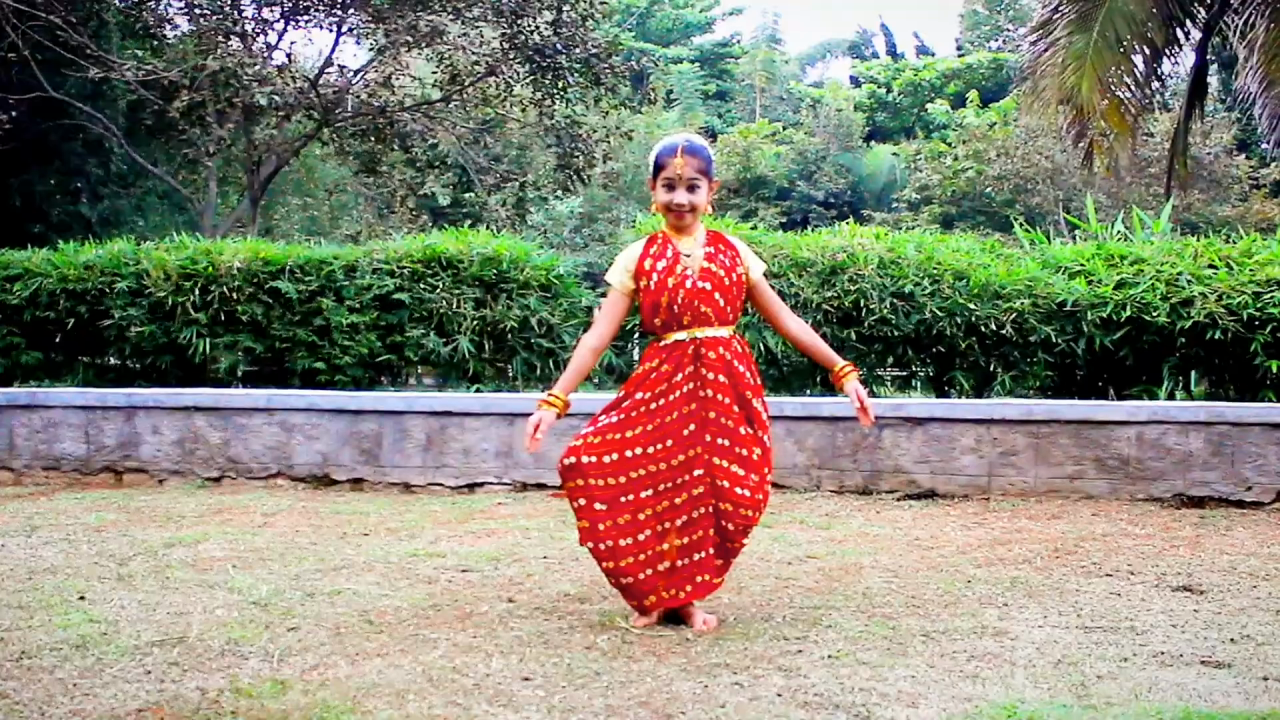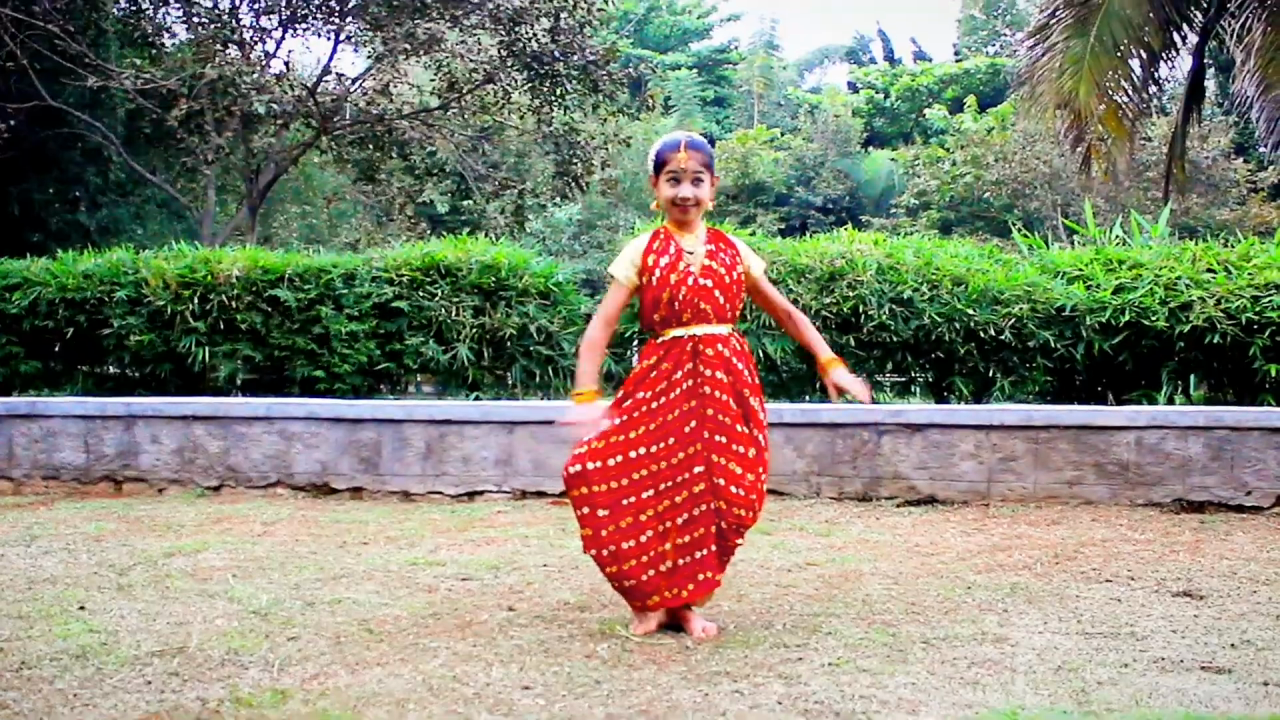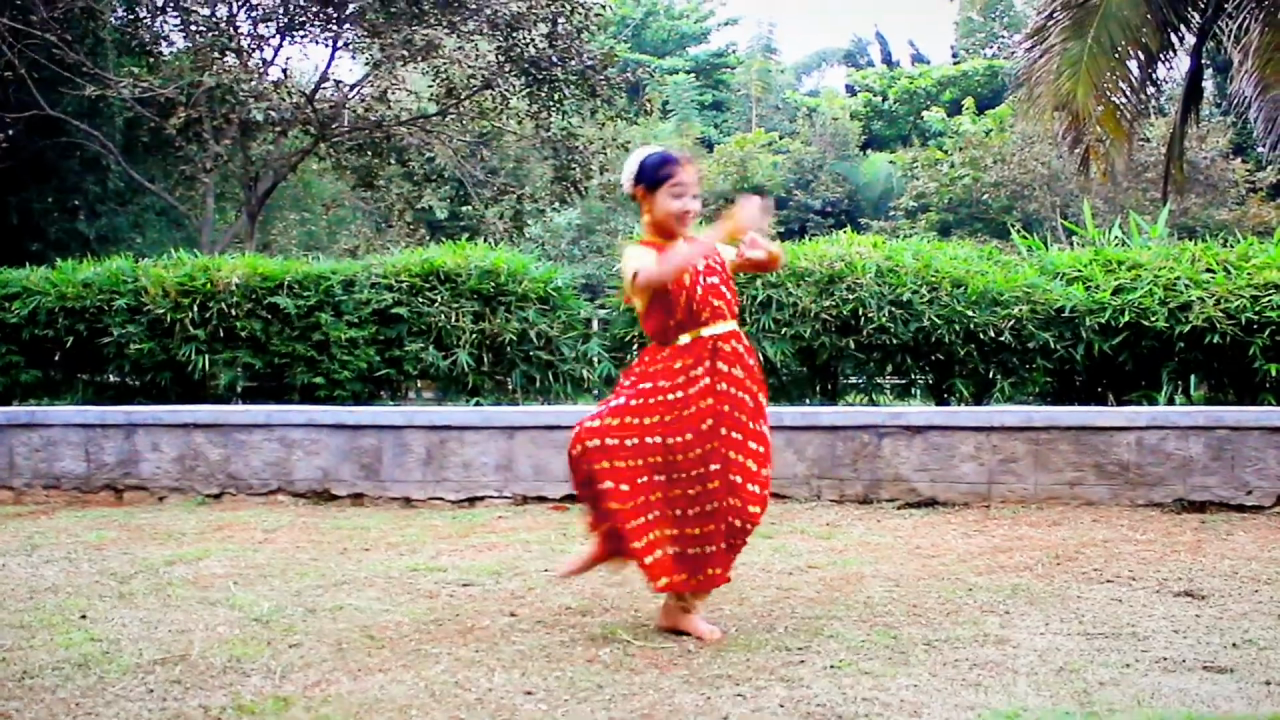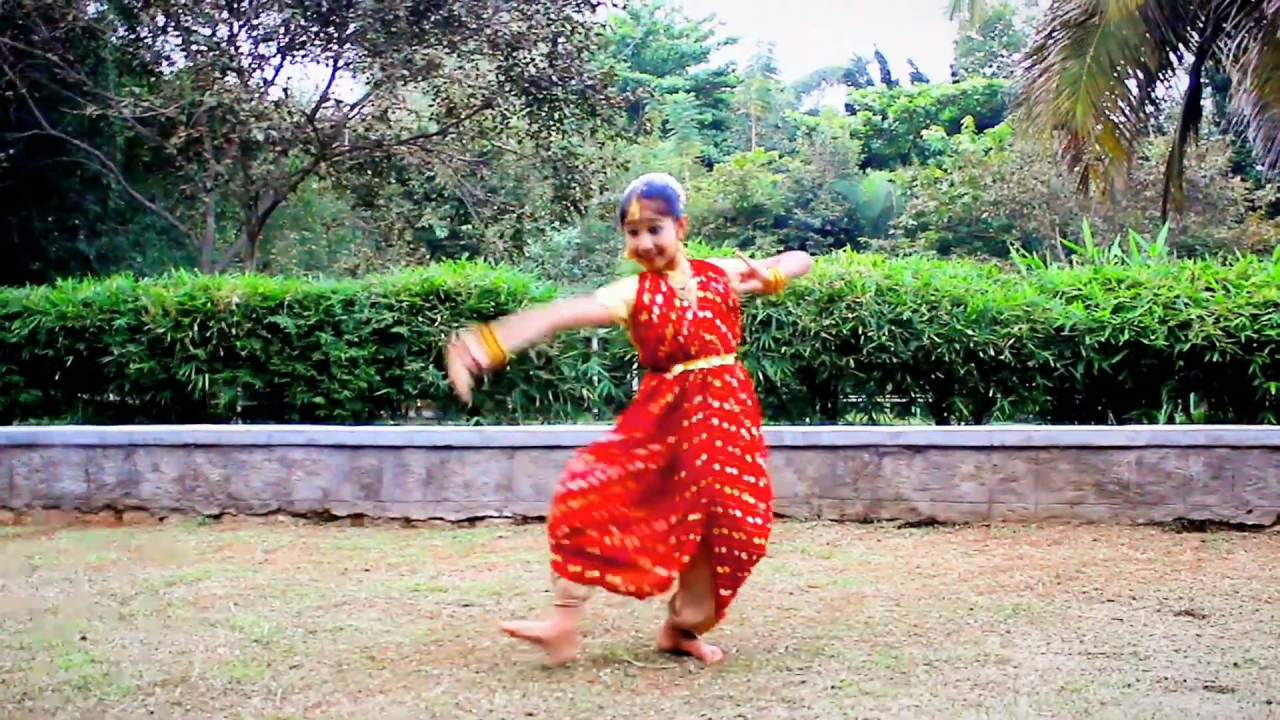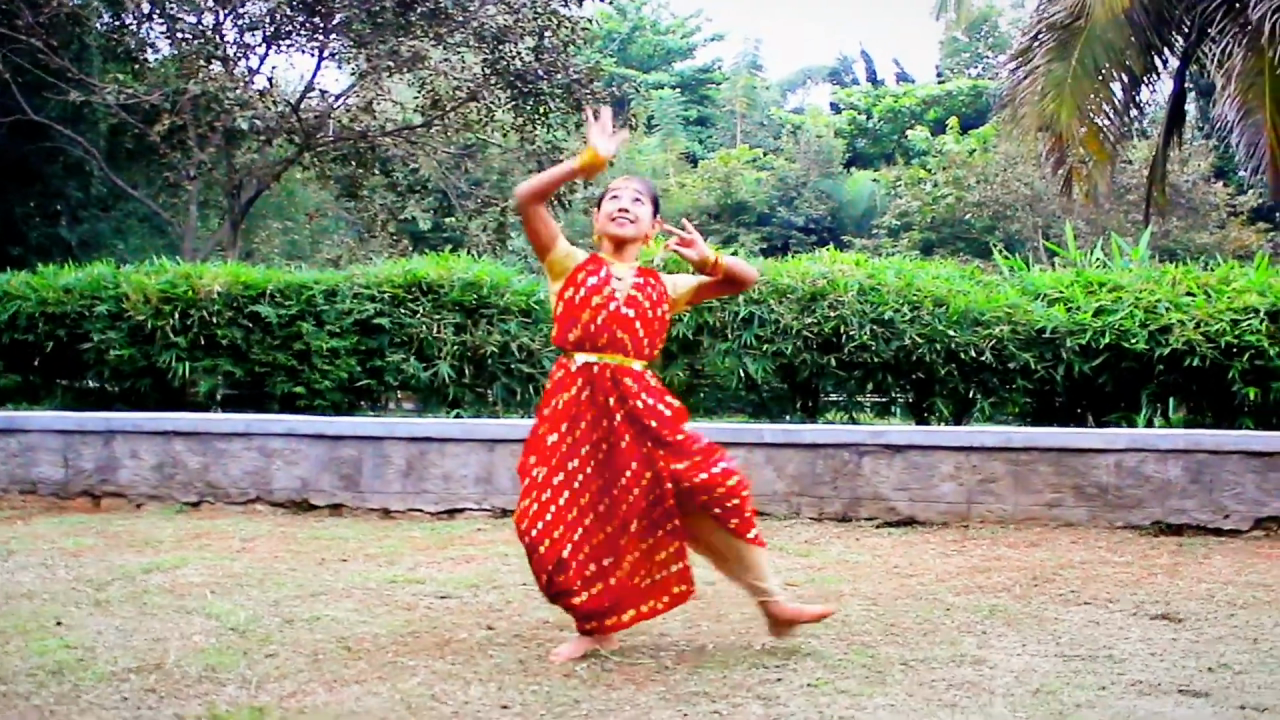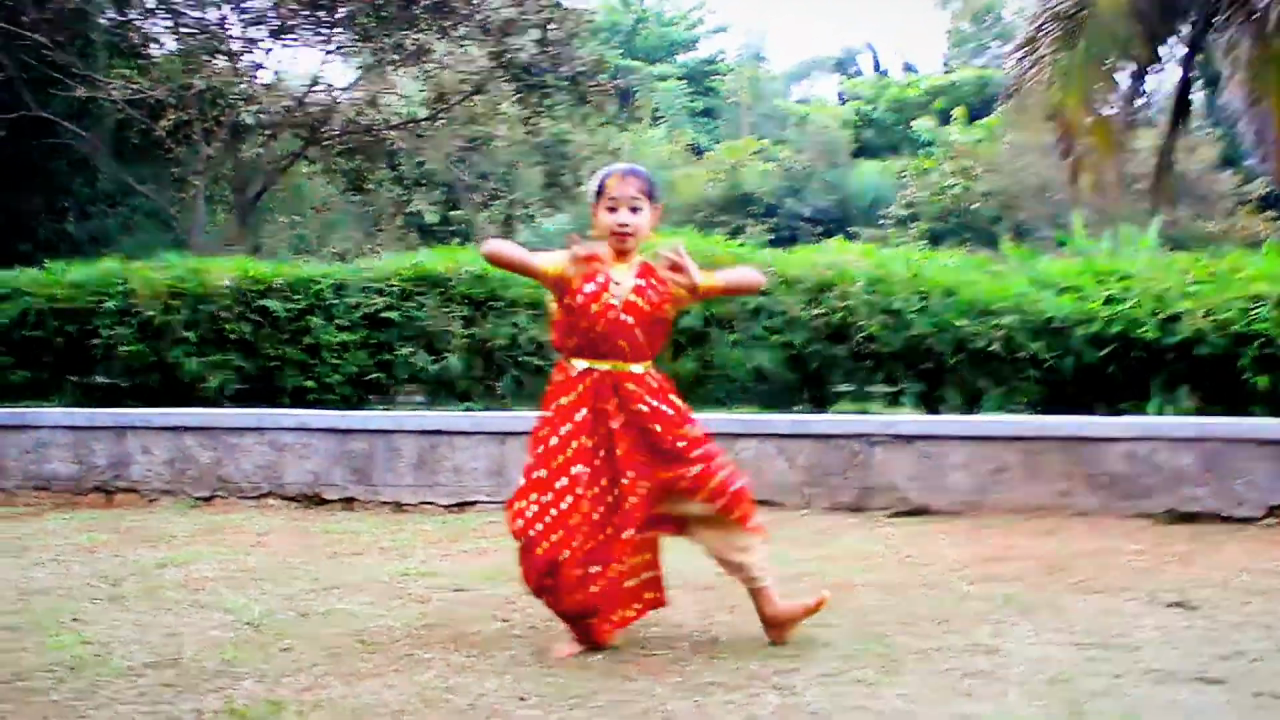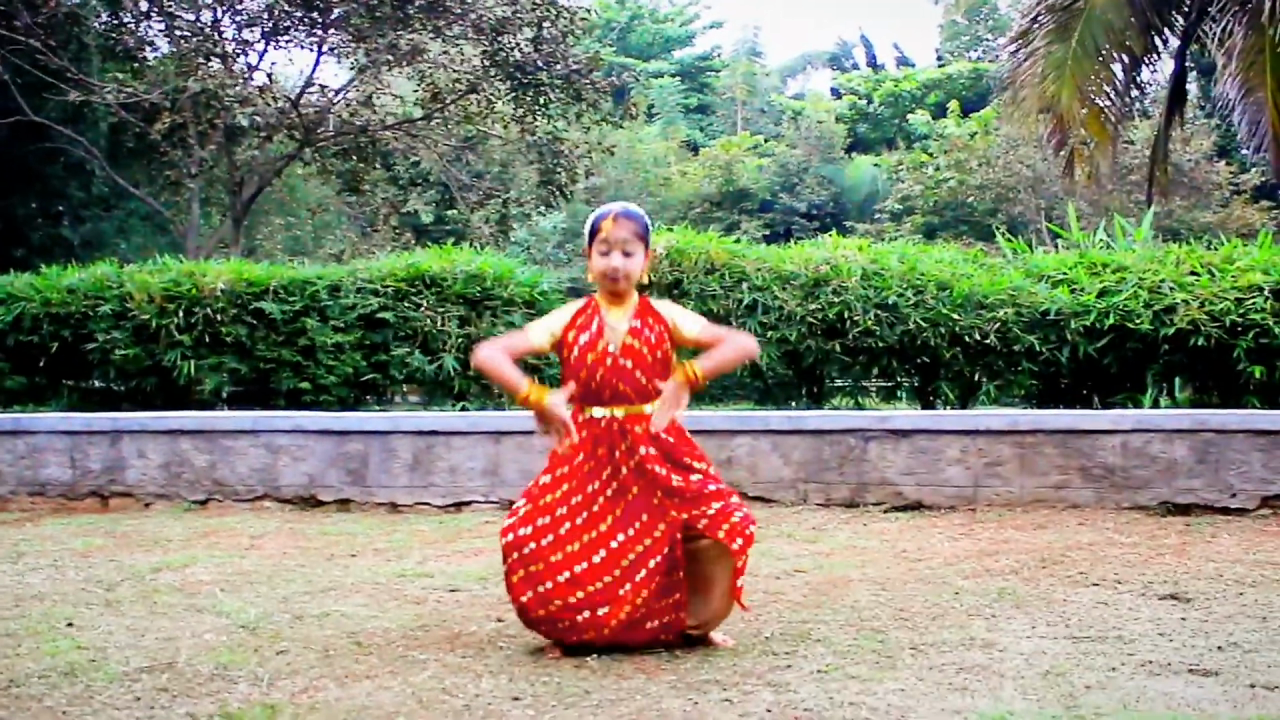
dt=0.4s
person 1, frame 1
left shoulder: (735, 252)
right shoulder: (638, 257)
left elbow: (785, 319)
right elbow: (599, 335)
left wrist: (843, 371)
right wrist: (554, 400)
left hip: (727, 385)
right hip: (663, 384)
left knee: (724, 494)
left ankle: (685, 595)
right ankle: (652, 592)
person 1, frame 2
left shoulder: (732, 249)
right shoulder: (642, 251)
left elbow: (785, 311)
right elbow: (600, 328)
left wrist: (830, 364)
right wrist: (587, 396)
left hip: (726, 381)
right hip: (662, 381)
left knee: (718, 493)
right knee: (597, 474)
left ankle: (686, 602)
right ankle: (650, 597)
person 1, frame 3
left shoulder: (711, 245)
right shoulder: (640, 258)
left elbow: (768, 254)
right elbow: (657, 276)
left wrist: (765, 251)
right wrist: (727, 230)
left hip: (734, 380)
right hip: (684, 375)
left knee: (719, 494)
right knee: (605, 440)
left ankle: (681, 606)
right ankle: (612, 539)
person 1, frame 4
left shoulder: (723, 274)
right shoulder: (630, 293)
left elbow: (800, 260)
right elbow: (561, 313)
left wrist: (769, 280)
right wrist: (494, 341)
left hip: (724, 409)
right hip: (663, 411)
left knee: (724, 523)
right knee: (592, 490)
left ankle: (683, 629)
right ankle: (564, 623)
person 1, frame 5
left shoulder: (663, 288)
right shoulder: (569, 267)
left elbow: (747, 280)
right elbow: (526, 201)
left wrist: (710, 262)
right wrist: (589, 161)
left hip: (639, 404)
right hip: (574, 406)
left knee: (713, 492)
right knee: (562, 522)
left ankle: (773, 603)
right ankle: (594, 627)
person 1, frame 6
left shoulder: (665, 278)
right shoulder: (573, 265)
left elbow: (753, 280)
right elbow: (492, 250)
left wrist: (701, 278)
right wrist: (556, 271)
left hip: (644, 404)
right hip: (580, 407)
left knee: (712, 492)
right knee: (550, 524)
left ankle: (771, 608)
right ankle: (590, 625)
person 1, frame 7
left shoulder: (665, 319)
right shoulder: (567, 321)
left elbow: (746, 345)
right elbow: (485, 355)
left wrist: (686, 377)
right wrist: (540, 398)
left hip: (657, 450)
right hip: (587, 450)
left knee: (723, 524)
right knee: (535, 543)
left ankle: (692, 623)
right ankle: (583, 629)
